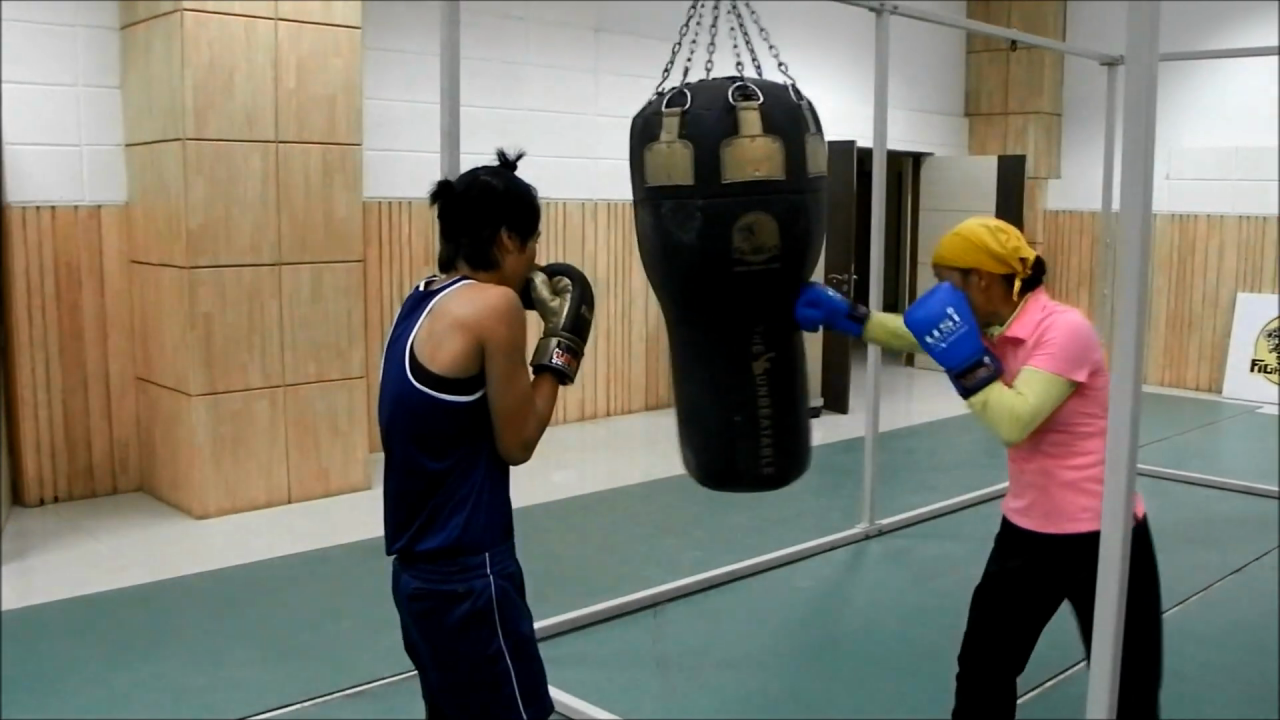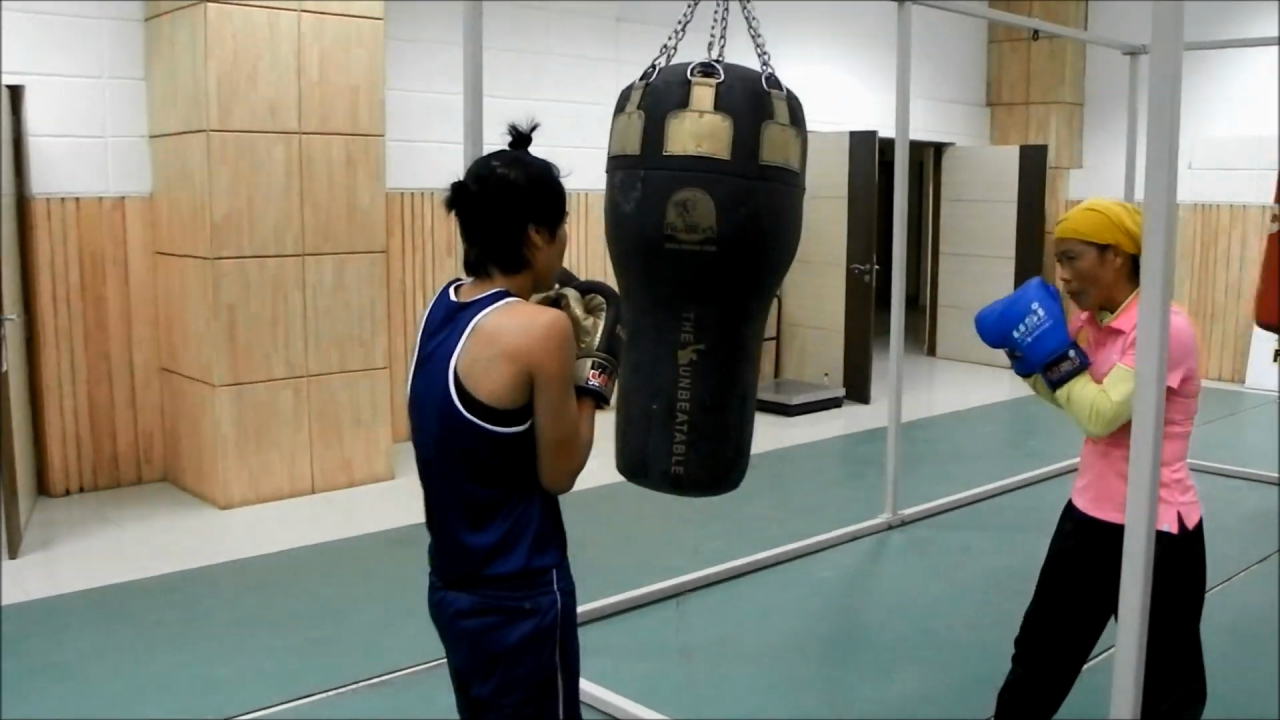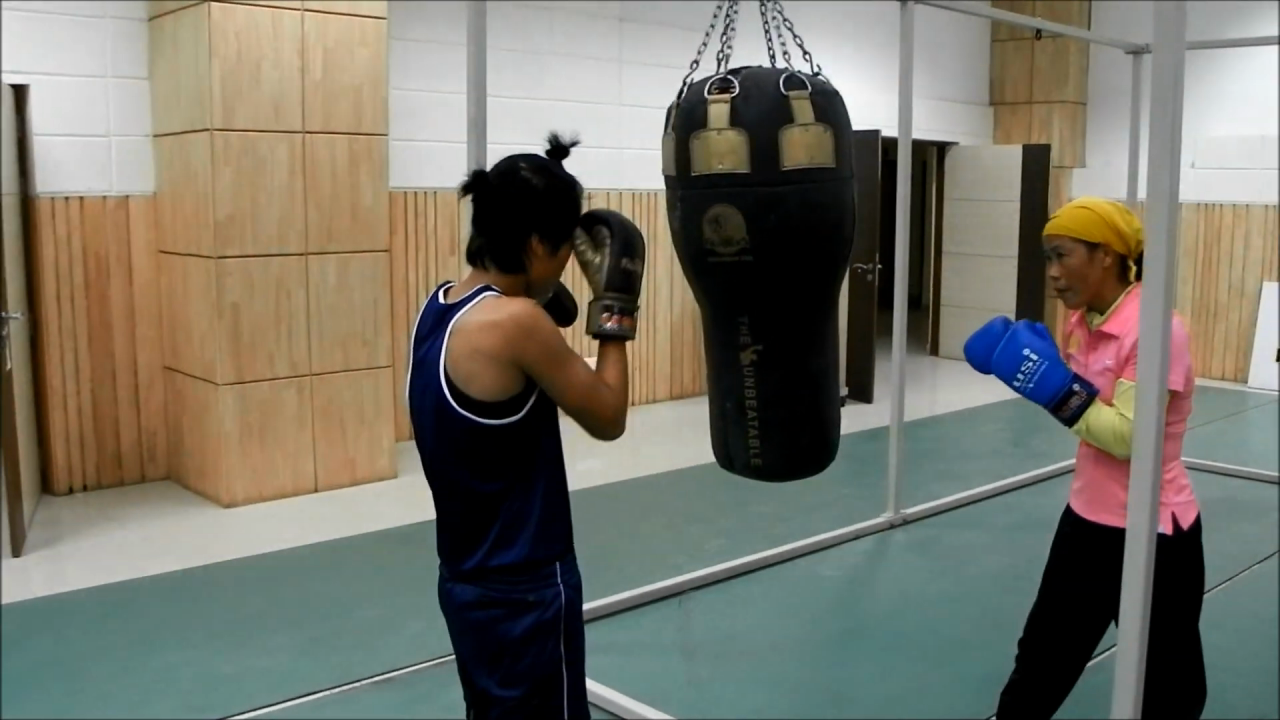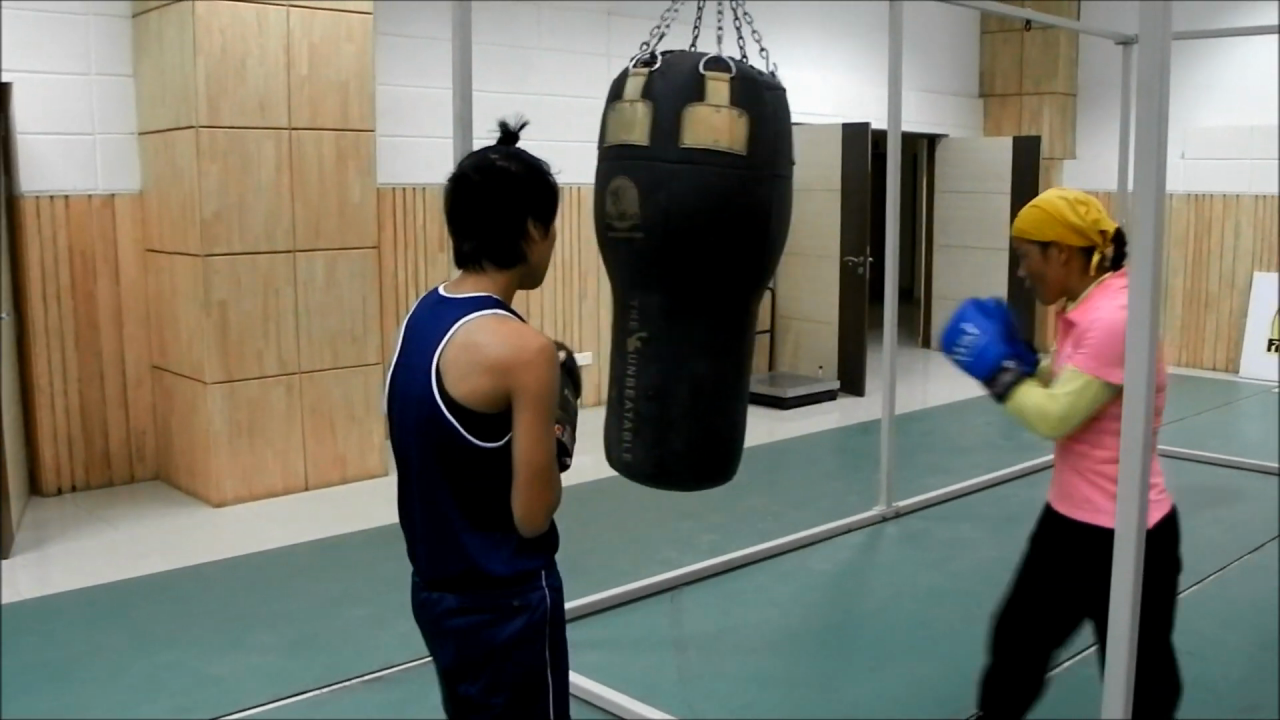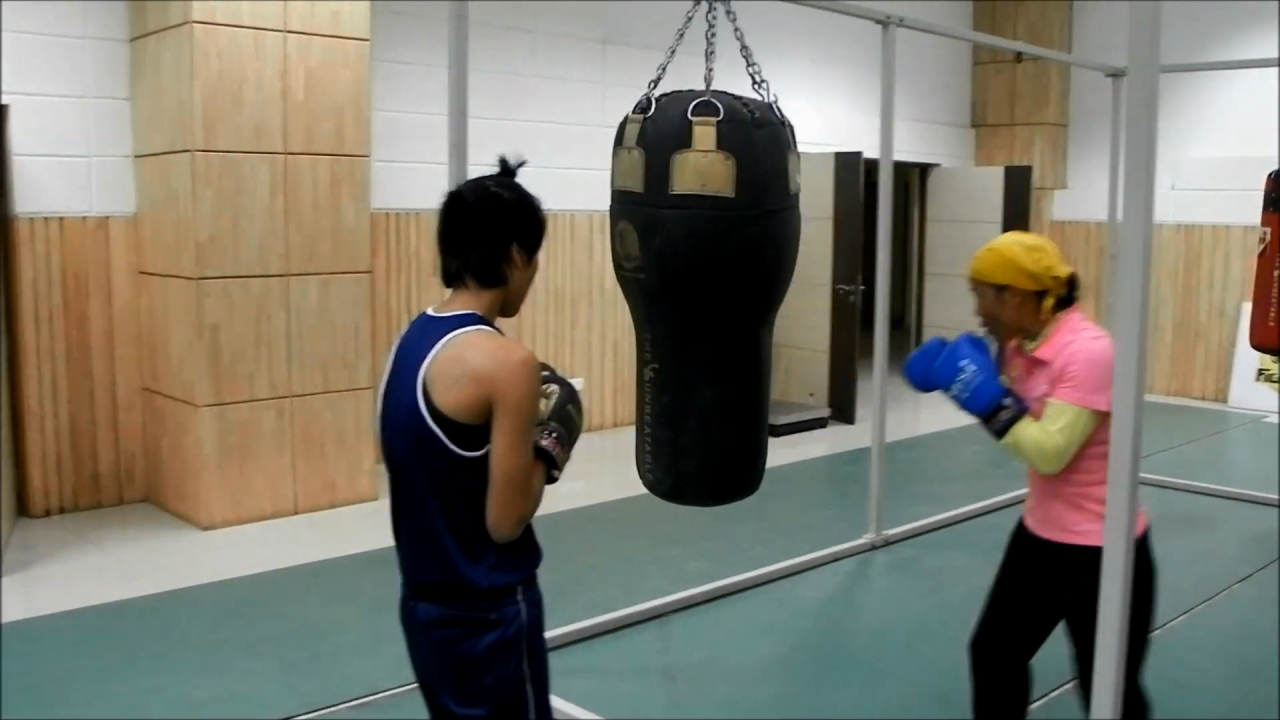
dt=1s
person 1, frame 1
left shoulder: (423, 301)
right shoulder: (492, 305)
right elbow: (516, 442)
right wrist: (562, 341)
left hip: (420, 568)
right hip: (467, 575)
person 1, frame 2
left shoulder: (445, 307)
right shoulder: (540, 330)
right elbow: (558, 474)
right wrist: (594, 364)
left hip: (455, 583)
right hip: (518, 596)
person 1, frame 3
left shoulder: (439, 307)
right shoulder: (514, 322)
right elbow: (608, 419)
right wrist: (616, 306)
left hip: (467, 578)
right hip: (525, 589)
person 1, frame 4
left shoulder: (423, 316)
right shoulder: (521, 349)
right elbow: (531, 515)
right wrist: (557, 431)
left hip: (438, 586)
right hip: (503, 601)
person 1, frame 5
left shoulder: (413, 339)
right shoulder: (505, 362)
right elbow: (506, 520)
right wrist: (551, 443)
left hip: (426, 601)
right hip: (487, 614)
person 2, frame 1
left shoulder: (1064, 328)
right shoulder: (991, 327)
left elbow: (1015, 422)
right elbow: (918, 335)
left wrist: (964, 355)
right wrist: (844, 315)
left hip: (1099, 534)
right hip: (1028, 529)
right knee: (982, 664)
person 2, frame 2
left shoulder: (1165, 327)
right shoulder: (1092, 319)
left elbow: (1099, 415)
right elbow: (1067, 400)
right wrist: (1025, 351)
left hip: (1156, 533)
right hip: (1089, 517)
right knee: (1039, 651)
person 2, frame 3
right shoulder: (1082, 321)
left elbow: (1125, 437)
left wrist: (1055, 386)
right wrist: (1021, 367)
left hip: (1153, 535)
right hip: (1087, 520)
right knee: (1043, 652)
person 2, frame 4
left shoulder: (1114, 317)
right shoulder: (1085, 309)
left elbow: (1053, 418)
left wrist: (991, 361)
right wrist: (1019, 357)
left hip: (1124, 531)
right hip: (1070, 516)
right knee: (1016, 634)
person 2, frame 5
left shoulder: (1087, 351)
right shoulder: (1024, 347)
left elbow: (1049, 453)
right elbow: (1020, 419)
left wrist: (987, 397)
right wrist: (955, 375)
left hip: (1099, 549)
right hip: (1041, 535)
right knee: (993, 652)
